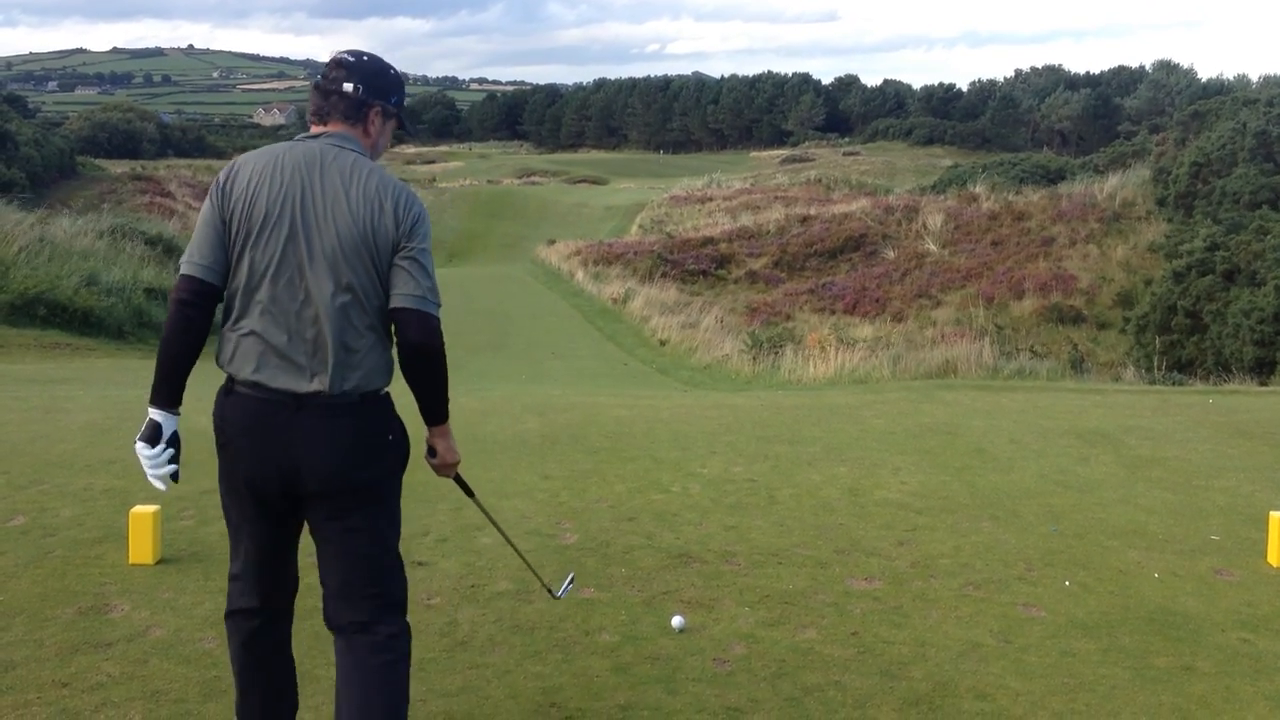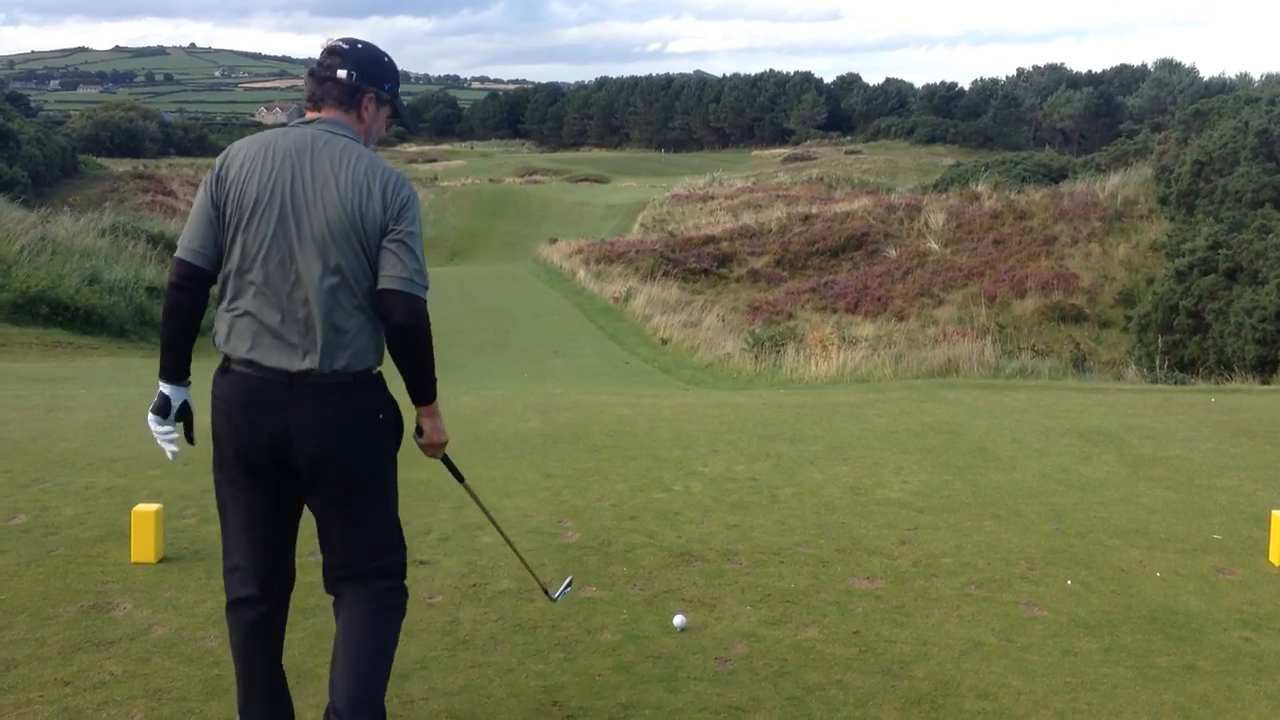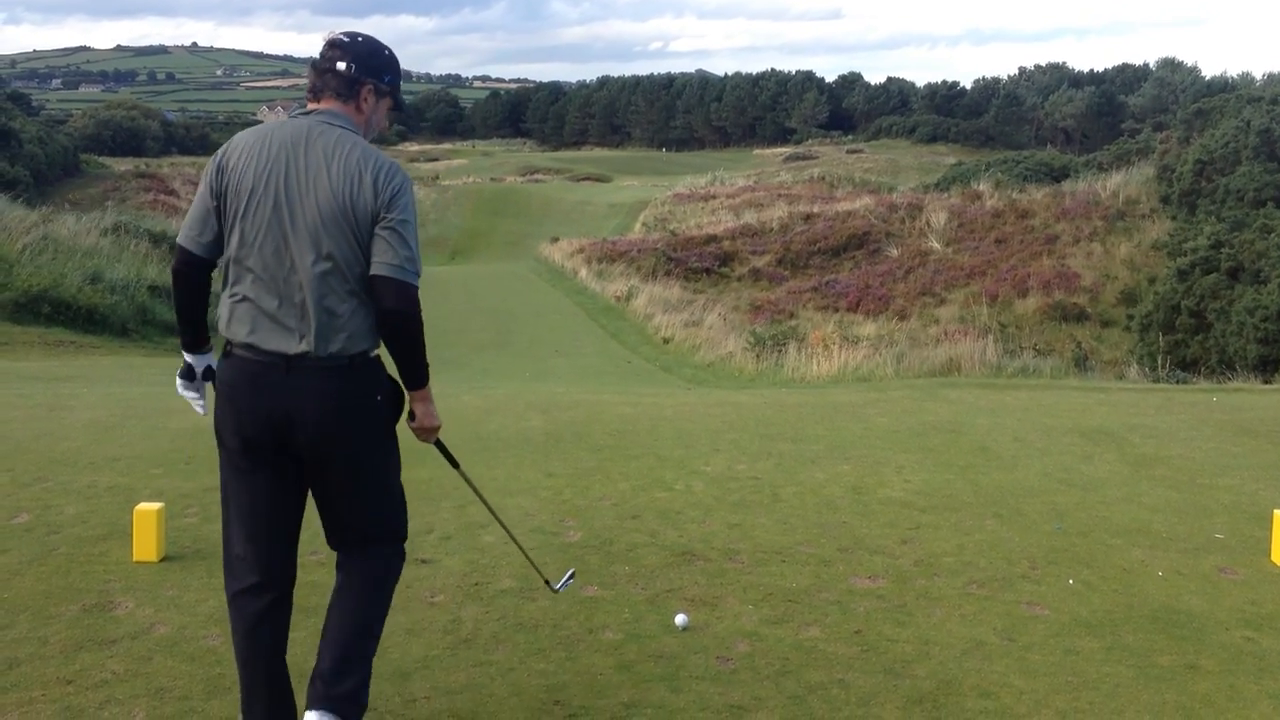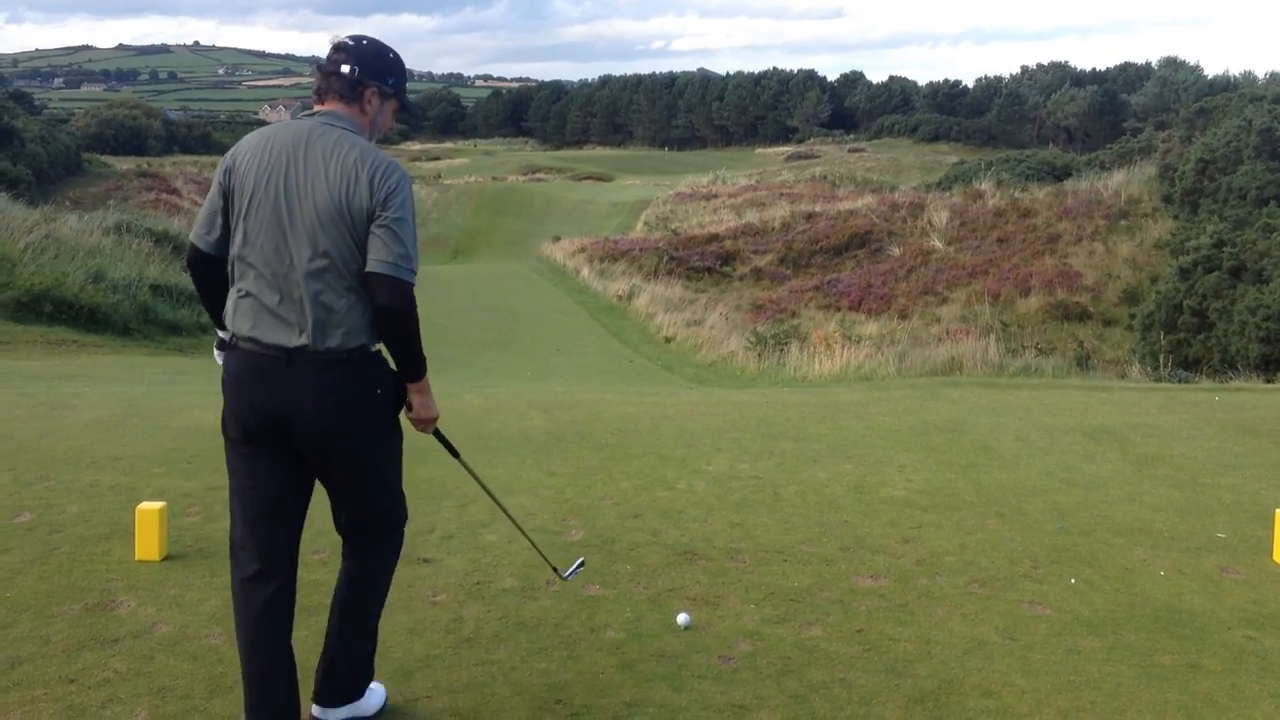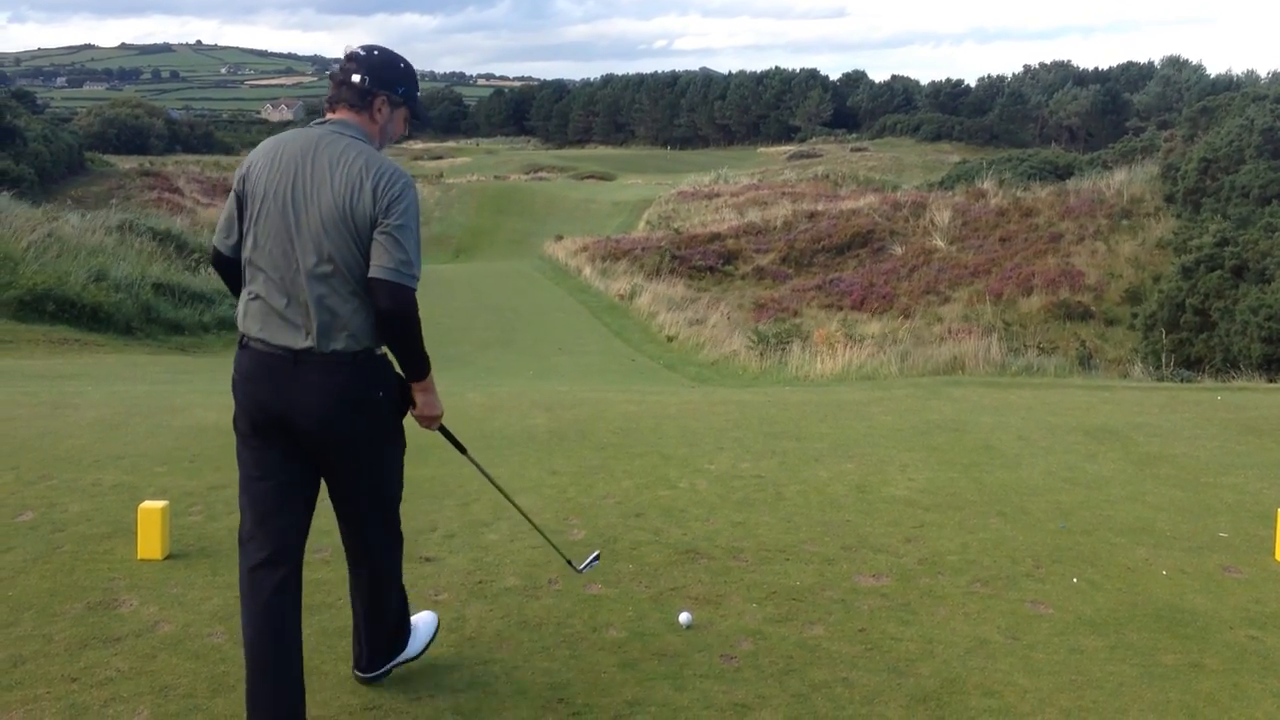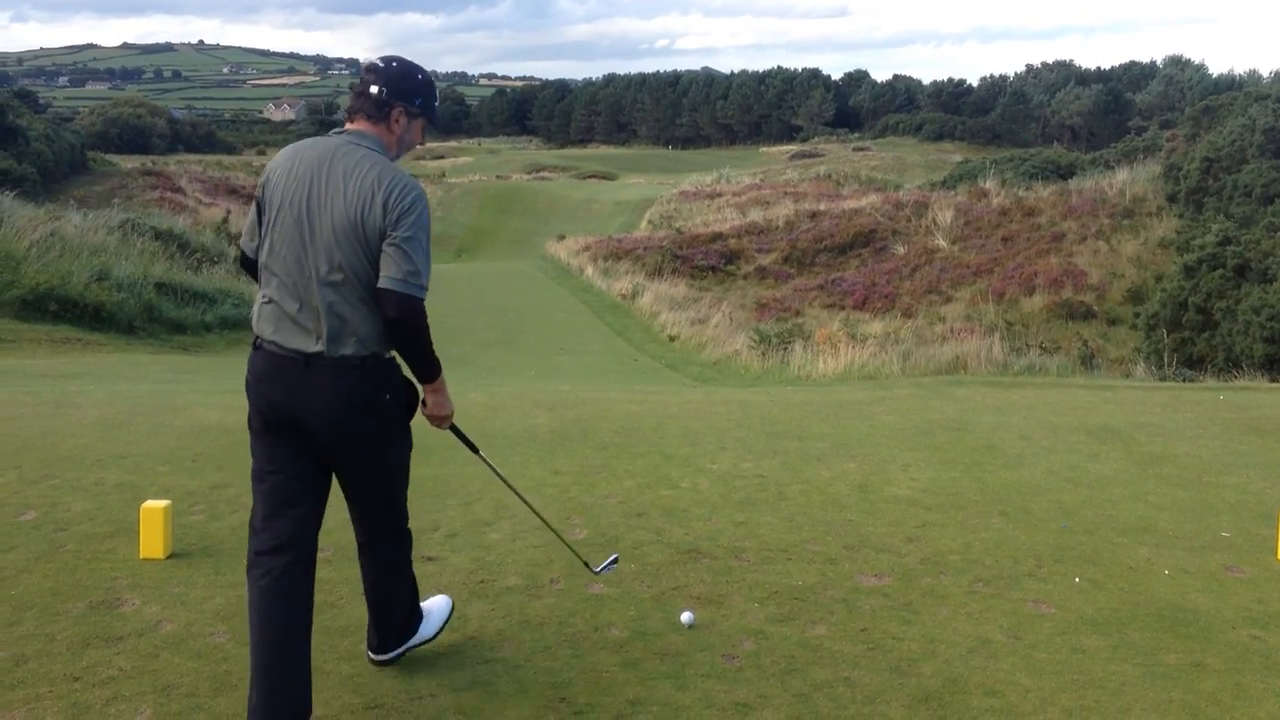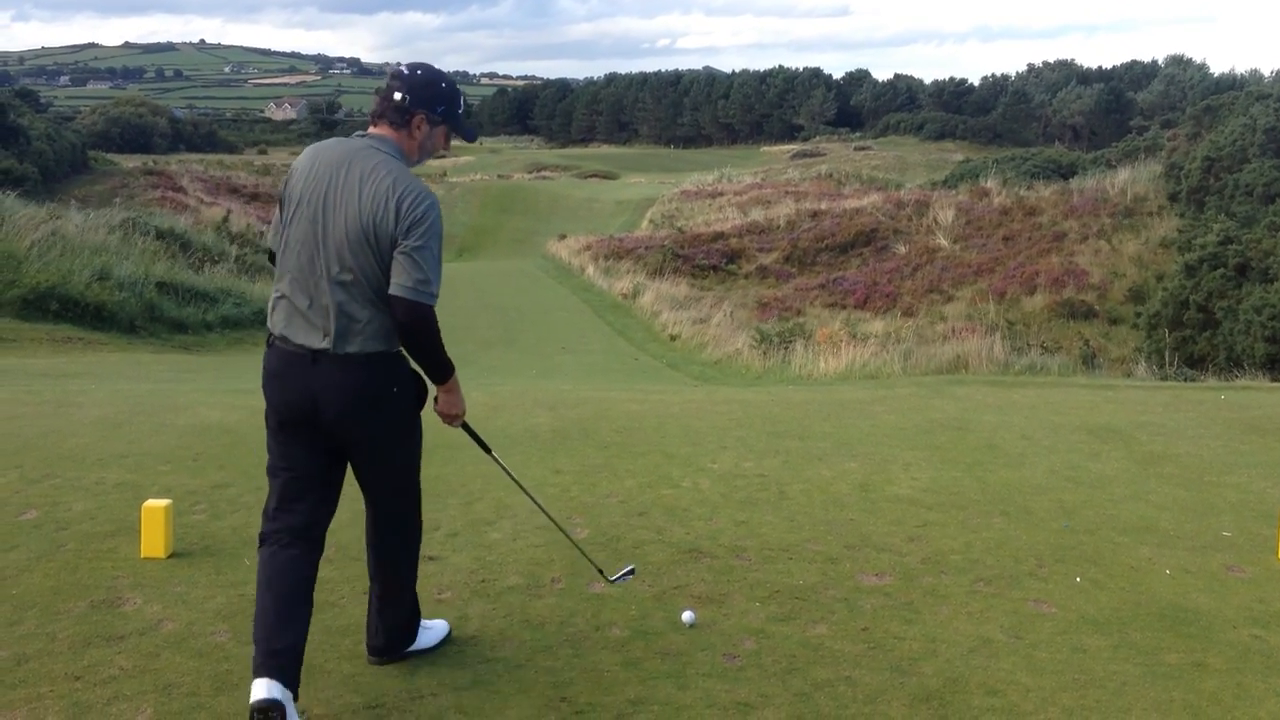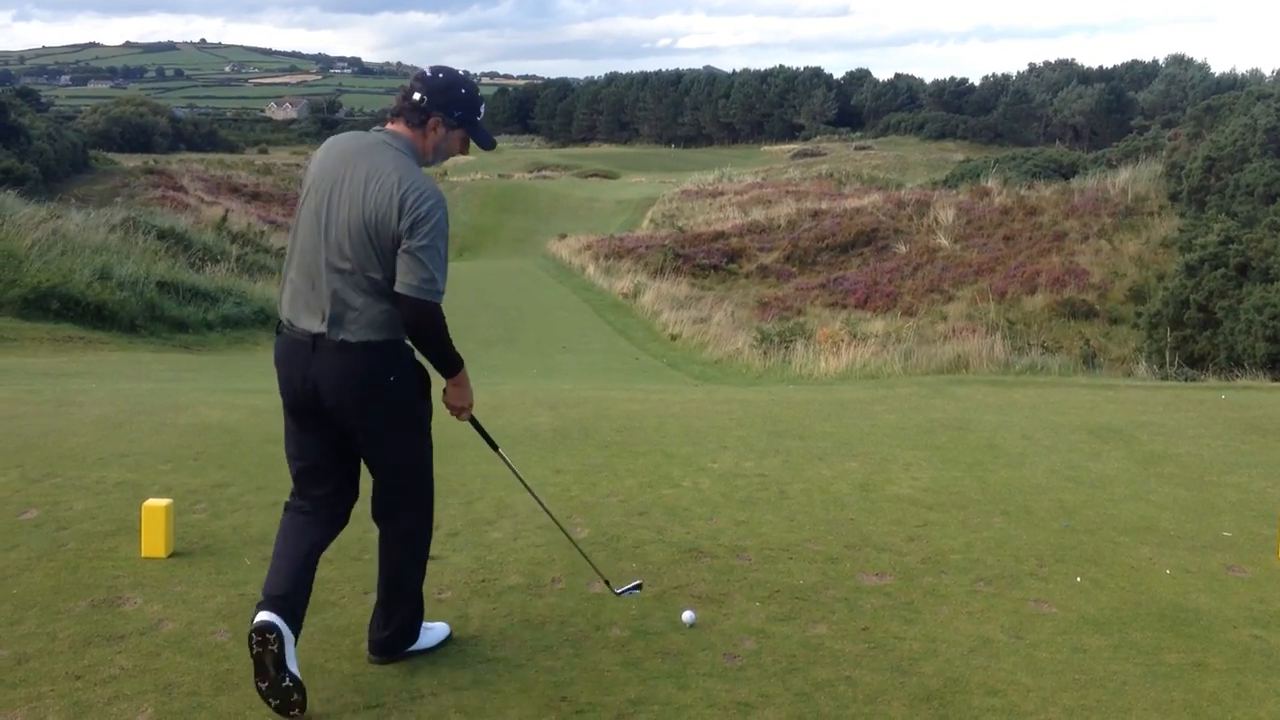
dt=0.1s
person 1, frame 1
left shoulder: (241, 174)
right shoulder: (395, 200)
left elbow: (191, 298)
right elbow: (418, 330)
left wrist: (164, 410)
right wrist: (438, 426)
left hip: (251, 419)
right hip: (349, 428)
left knee: (256, 595)
right knee: (370, 622)
person 1, frame 2
left shoulder: (237, 160)
right shoulder: (386, 184)
left elbow: (186, 280)
right elbow: (405, 313)
left wrist: (172, 381)
right wrist: (427, 407)
left hip: (245, 397)
right hip: (343, 407)
left knee: (253, 584)
right knee: (369, 580)
person 1, frame 3
left shoulder: (238, 150)
right shoulder: (381, 174)
left elbow: (188, 264)
right elbow: (394, 298)
left wrist: (196, 353)
right wrist: (418, 389)
left hip: (247, 383)
right hip: (341, 388)
left knee: (255, 569)
right knee: (372, 544)
person 1, frame 4
left shoulder: (247, 151)
right shoulder: (380, 173)
left elbow: (202, 258)
right elbow: (390, 293)
right wrist: (416, 381)
left hip: (251, 376)
right hip: (342, 382)
left knee: (260, 560)
right knee: (373, 531)
person 1, frame 5
left shoulder: (263, 156)
right shoulder: (387, 181)
left elbow: (225, 258)
right elbow: (390, 298)
right wrist: (421, 380)
left hip: (261, 374)
right hip: (346, 381)
left knee: (268, 553)
right knee: (371, 526)
right ankle: (380, 647)
person 1, frame 6
left shoulder: (284, 163)
right shoulder: (400, 191)
left elbow: (251, 258)
right elbow: (401, 306)
right wrist: (432, 381)
left hip: (274, 373)
right hip: (355, 383)
left knee: (278, 544)
right knee: (380, 522)
right ankle: (391, 630)
person 1, frame 7
left shoulder: (310, 160)
right shoulder: (413, 198)
right elbow: (410, 312)
right wrist: (444, 381)
left hip: (287, 365)
right hip: (365, 376)
left knee: (290, 520)
right knee: (393, 510)
right ankle: (392, 634)
person 1, frame 8
left shoulder: (331, 152)
right shoulder: (420, 196)
right elbow: (417, 308)
right wrist: (453, 373)
left hip: (297, 351)
right hip: (369, 365)
left knee: (315, 498)
right knee: (403, 504)
left ankle: (277, 614)
right ankle: (394, 632)
